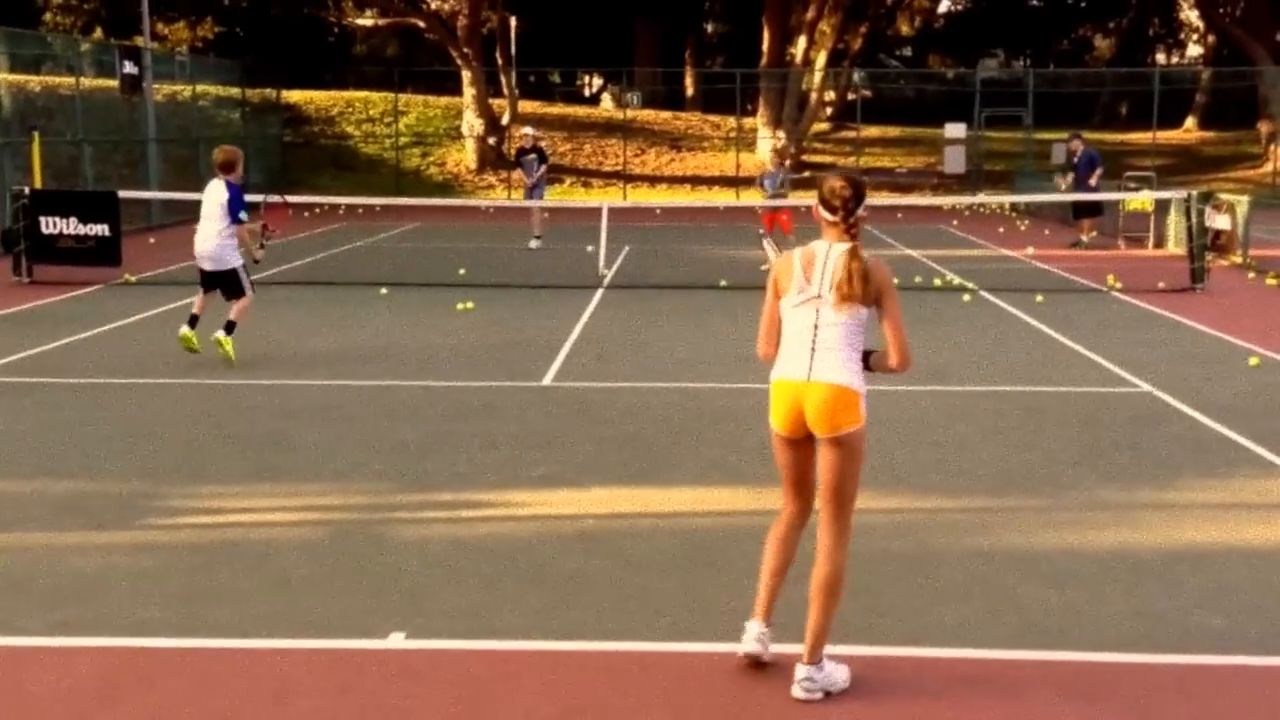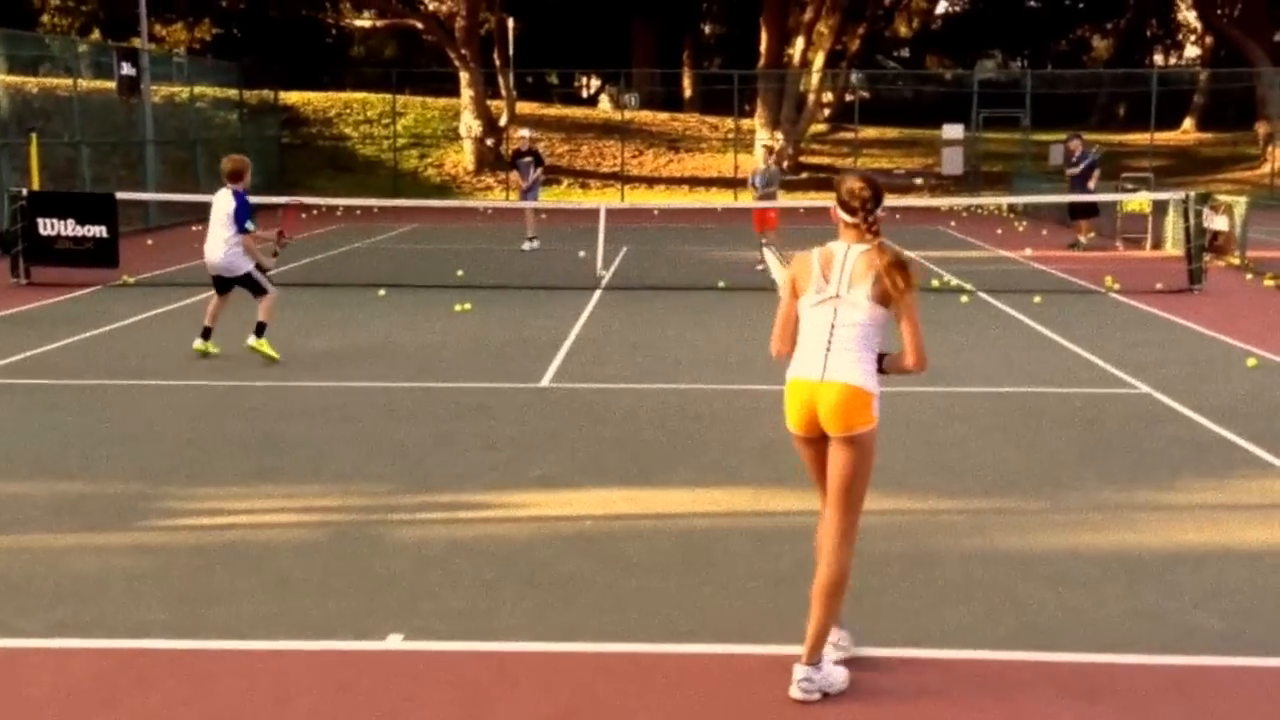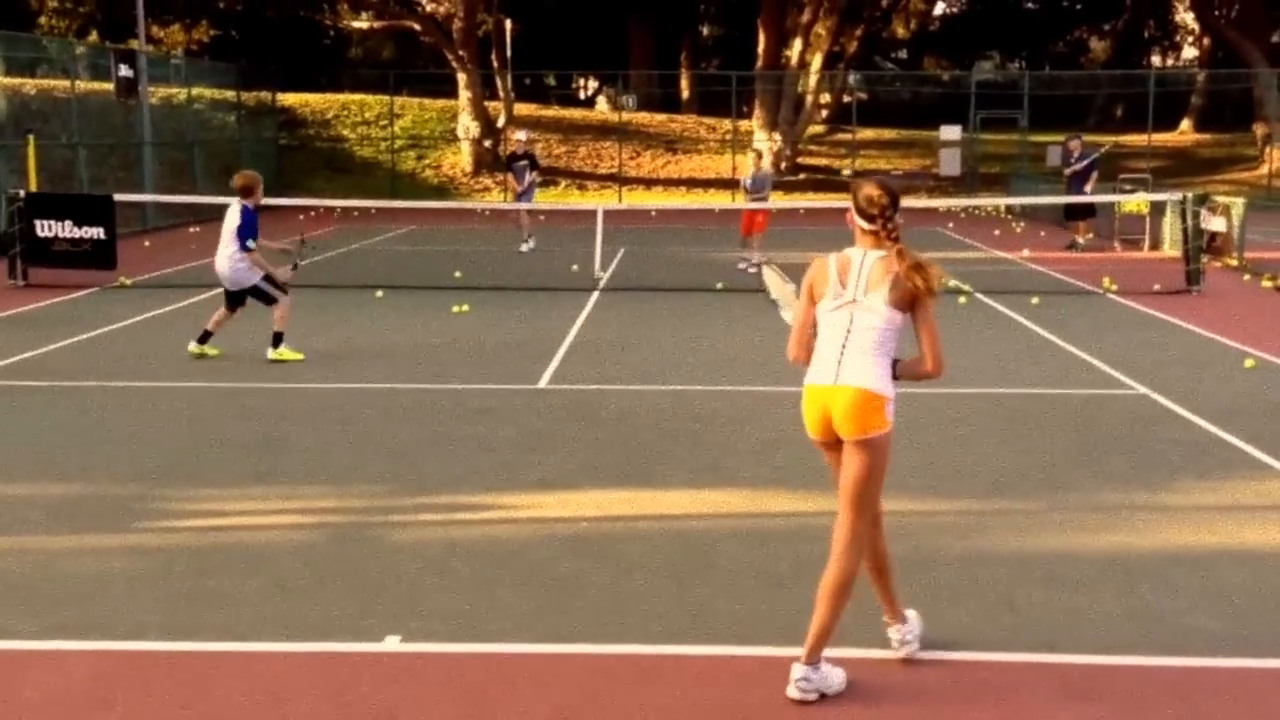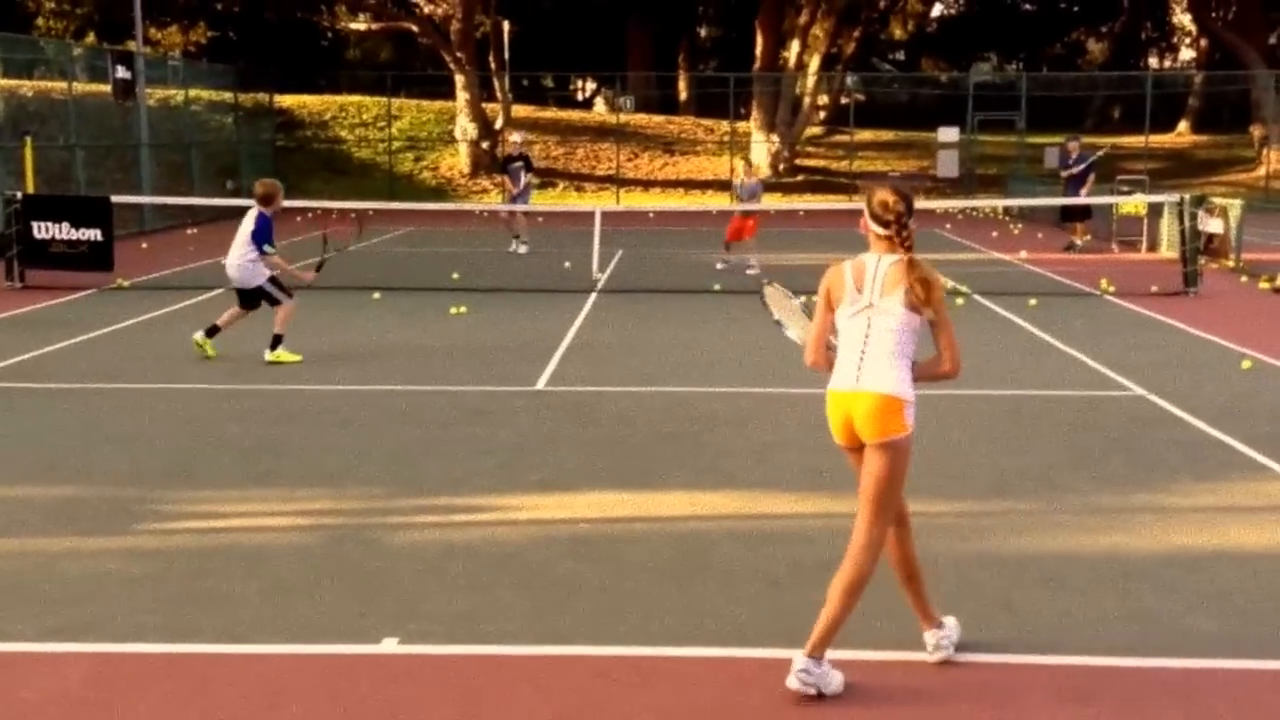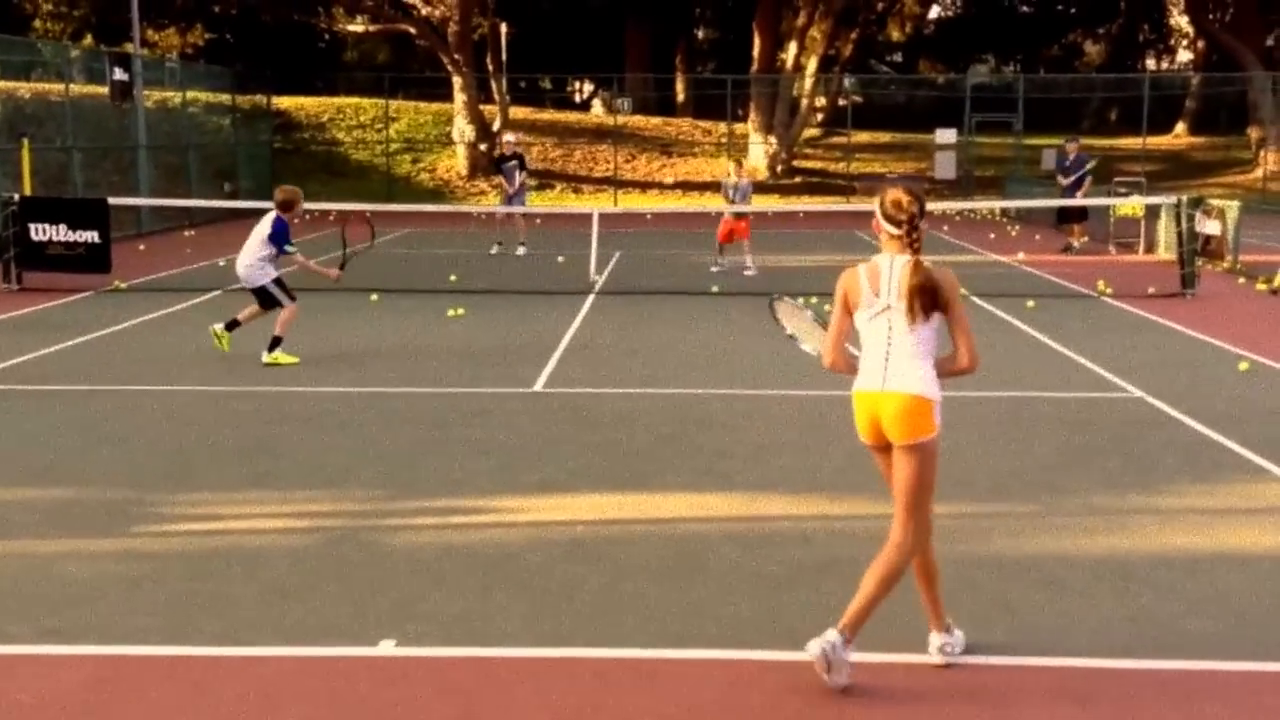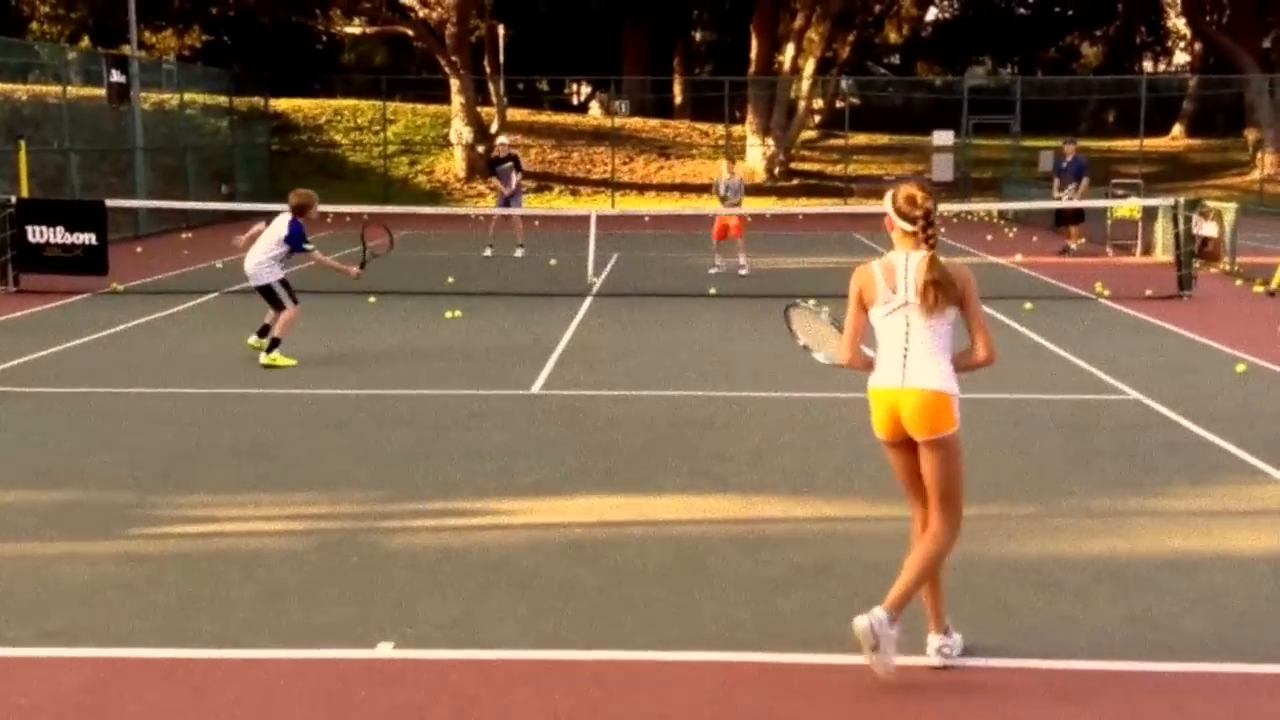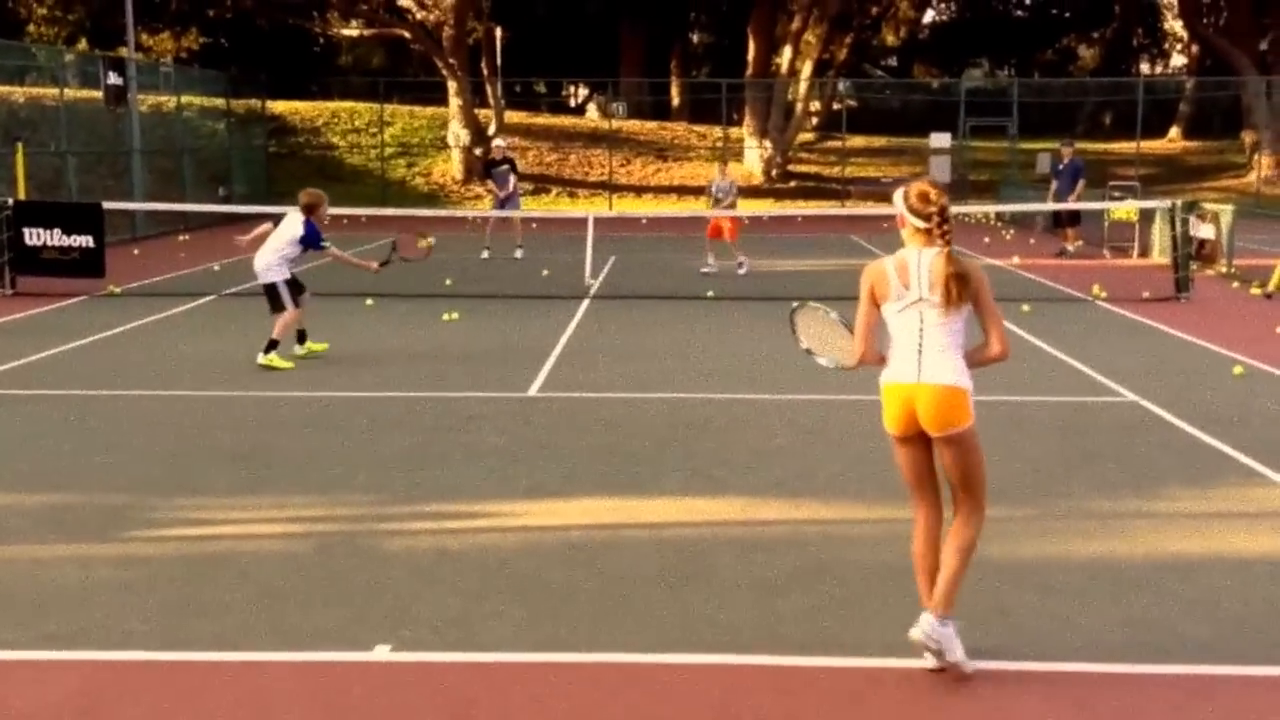
dt=0.1s
person 1, frame 1
left shoulder: (785, 265)
right shoulder: (876, 273)
left elbow: (766, 349)
right elbow: (898, 356)
left hip: (785, 393)
right hip: (838, 399)
left knee: (794, 511)
right knee: (833, 532)
left ankle: (758, 625)
right ankle: (811, 666)
person 1, frame 2
left shoulder: (803, 264)
right shoulder: (891, 272)
left elbow: (780, 347)
right elbow: (915, 360)
left hip: (800, 393)
right hip: (852, 398)
left knee: (835, 512)
right knee: (840, 530)
left ankle: (830, 629)
right ankle: (810, 665)
person 1, frame 3
left shoulder: (820, 270)
right shoulder: (908, 279)
left elbow: (796, 352)
right elbow: (932, 365)
left hip: (817, 397)
right hip: (867, 402)
left knee: (866, 514)
right knee: (849, 534)
left ankle: (898, 624)
right ankle: (808, 666)
person 1, frame 4
left shoulder: (836, 276)
right shoulder: (925, 281)
left elbow: (815, 357)
right elbow: (949, 365)
left hip: (841, 404)
right hip: (886, 406)
left knee: (895, 515)
right knee: (867, 538)
left ankle: (933, 628)
right ankle: (811, 657)
person 1, frame 5
left shoulder: (851, 279)
right shoulder: (939, 280)
left elbow: (832, 359)
right elbow: (966, 360)
left hip: (866, 404)
right hip: (914, 405)
left knee: (914, 519)
right knee: (907, 535)
left ankle: (941, 631)
right ankle: (837, 635)
person 1, frame 6
left shoulder: (866, 276)
right shoulder: (955, 275)
left elbow: (849, 356)
right elbow: (984, 353)
left hip: (884, 399)
right hip: (932, 400)
left knee: (924, 515)
right knee: (944, 525)
left ankle: (939, 633)
right ankle: (884, 615)
person 1, frame 7
left shoulder: (877, 273)
right shoulder: (968, 272)
left elbow: (862, 352)
right elbow: (998, 348)
right wrist: (950, 361)
left hip: (897, 395)
right hip: (948, 395)
left knee: (926, 513)
right knee: (970, 510)
left ankle: (936, 634)
right ankle: (937, 618)
person 2, frame 1
left shoulder: (212, 186)
right shoulder: (234, 193)
right elbow: (240, 231)
left wrist: (253, 227)
right wrist: (255, 251)
left hip: (202, 248)
right hip: (223, 251)
left knee: (206, 290)
right knee: (245, 296)
left ankle: (189, 328)
right ankle: (224, 333)
person 2, frame 2
left shoulder: (221, 195)
right shoulder: (241, 201)
right elbow: (247, 239)
left wrist: (267, 236)
right wrist: (263, 260)
left hip: (213, 256)
right hip: (232, 257)
left knee: (221, 295)
right knee: (269, 293)
left ankle: (203, 341)
right ankle: (257, 338)
person 2, frame 3
left shoulder: (235, 208)
right shoulder: (248, 217)
right elbow: (251, 255)
left wrist: (277, 246)
right wrist: (276, 272)
left hip: (225, 267)
right hip: (240, 270)
left knee: (231, 308)
right knee: (282, 300)
left ankle: (199, 344)
right ankle: (276, 348)
person 2, frame 4
left shoulder: (256, 213)
right shoulder: (263, 225)
right elbow: (272, 260)
right wrist: (300, 275)
left hip: (237, 267)
right hip: (249, 271)
left knee: (245, 308)
right knee: (287, 303)
left ankle: (204, 337)
right ankle: (274, 350)
person 2, frame 5
left shoulder: (273, 216)
right shoulder: (280, 228)
right elbow: (298, 260)
right wrist: (327, 272)
left hip: (249, 266)
right hip: (255, 269)
left knee: (266, 305)
right knee: (290, 306)
left ankle: (224, 329)
right ankle: (272, 352)
person 2, frame 6
left shoulder: (284, 217)
right shoulder: (295, 231)
left elbow: (262, 226)
right elbow: (318, 258)
left wrist: (245, 238)
right wrist: (348, 270)
left hip: (257, 264)
right hip: (263, 269)
left knee: (285, 303)
right knee: (291, 309)
left ankle: (259, 337)
right ankle: (269, 354)
person 2, frame 7
left shoulder: (293, 216)
right shoulder: (310, 231)
left elbow: (268, 226)
right elbow: (335, 254)
left wrist: (249, 238)
right wrist: (366, 264)
left hip: (267, 263)
right hip: (272, 268)
left knee: (301, 296)
right knee: (291, 311)
left ankle: (302, 344)
right ankle: (268, 354)
